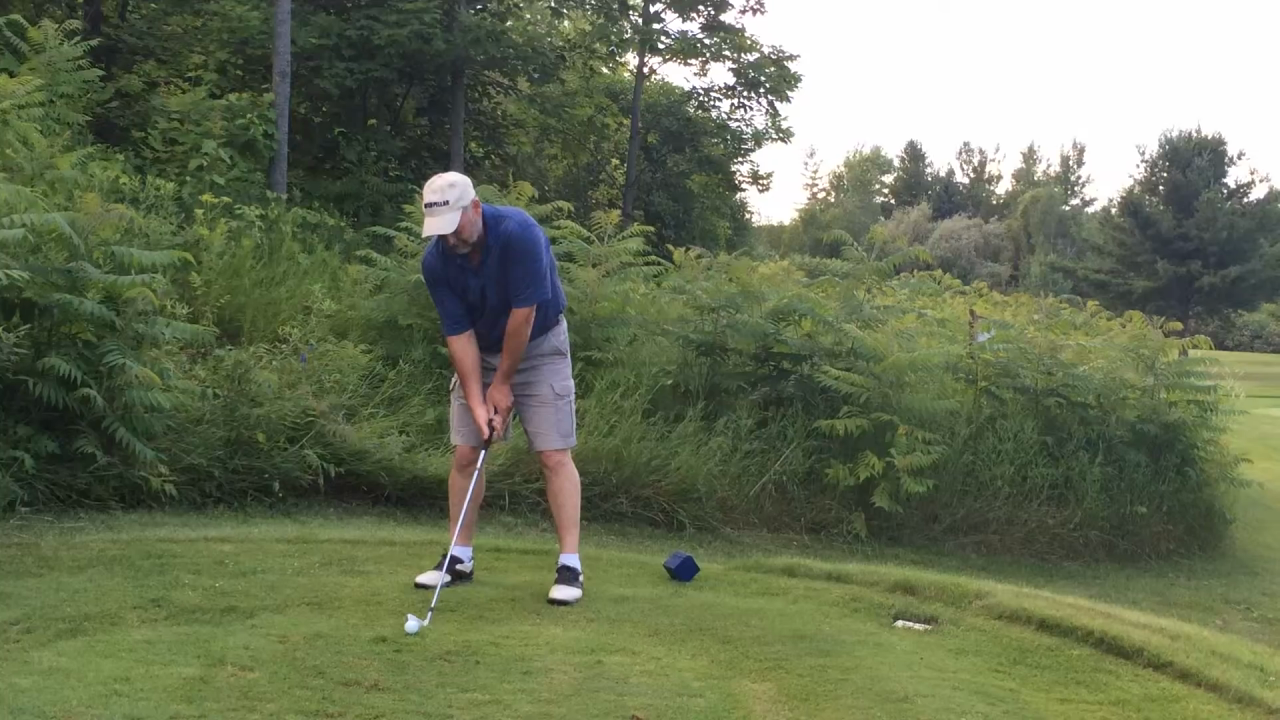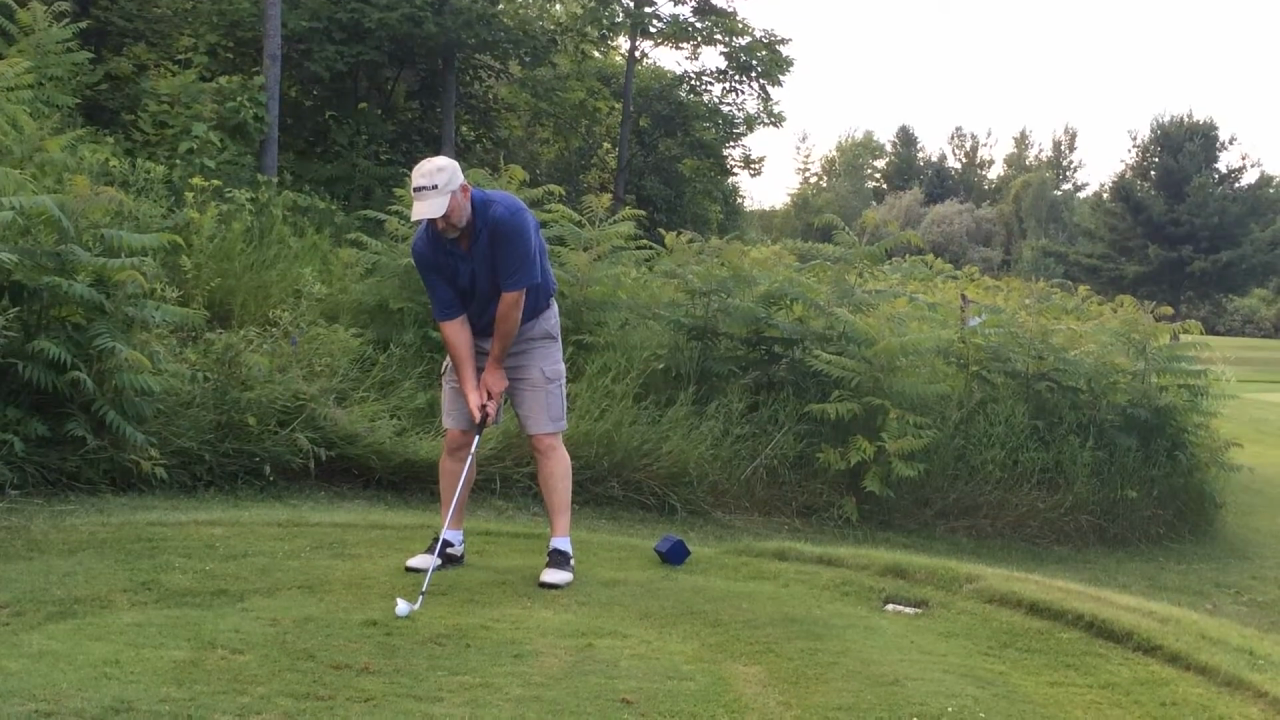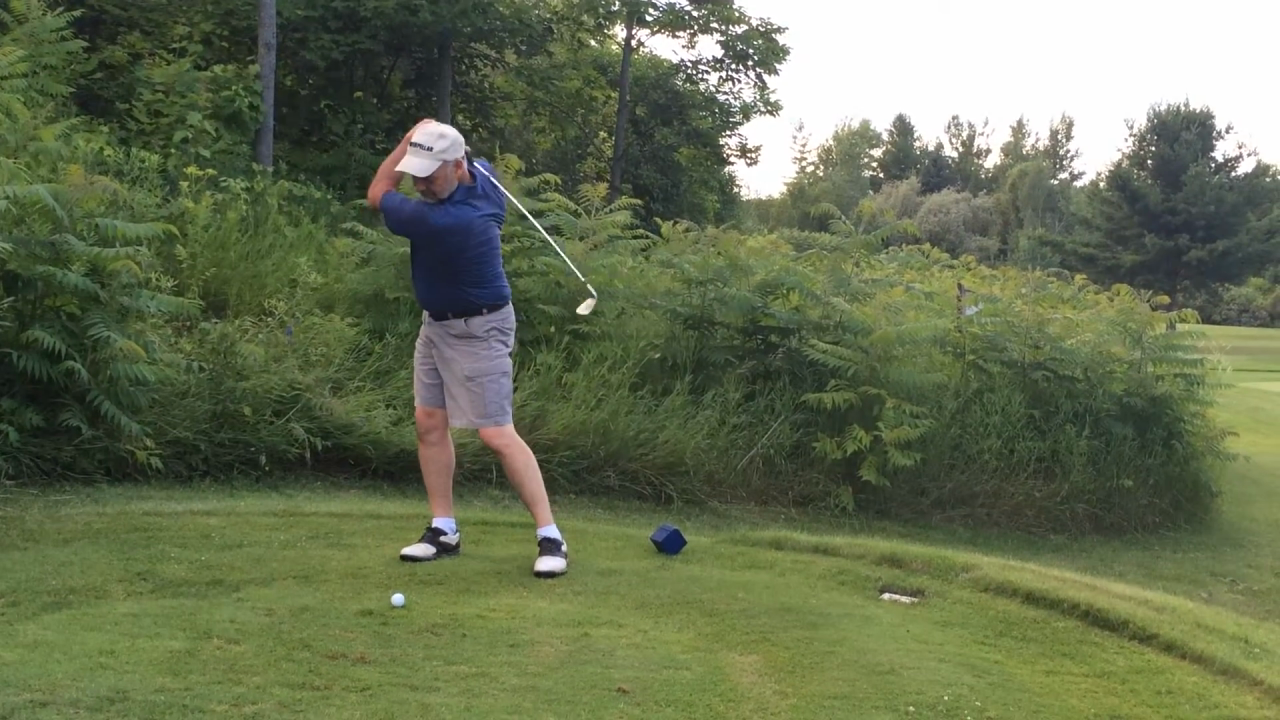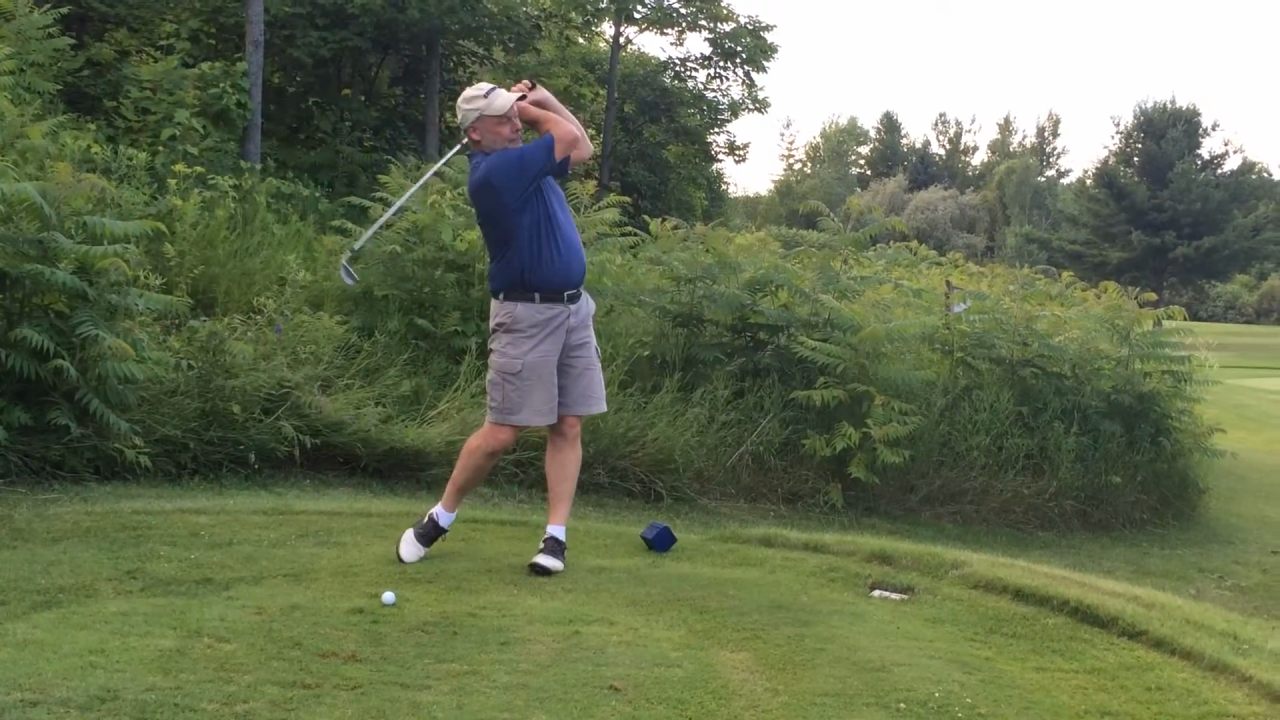
dt=1s
person 1, frame 1
left shoulder: (519, 232)
right shoulder: (435, 260)
left elbow: (524, 313)
right elbow: (459, 333)
left wrist: (503, 383)
right wrist: (477, 402)
left hip: (538, 348)
right hip: (479, 353)
left knee: (554, 455)
right knee: (465, 454)
left ankle: (569, 565)
right ankle: (460, 557)
person 1, frame 2
left shoulder: (508, 217)
right shoulder: (425, 246)
left elbow: (513, 298)
right elbow: (451, 318)
left wrist: (496, 367)
right wrist: (469, 386)
left hip: (531, 332)
right hip: (471, 337)
left knee: (546, 439)
right knee: (457, 439)
left ankle: (561, 549)
right ankle: (450, 541)
person 1, frame 3
left shoulder: (439, 223)
right shoulder: (481, 173)
left elbow: (378, 195)
left wrist: (406, 143)
left hip: (477, 330)
right hip: (439, 323)
left knee: (496, 434)
right knee: (429, 424)
left ankle: (550, 537)
right ankle: (444, 529)
person 1, frame 4
left shoulder: (517, 158)
right shoulder: (495, 172)
left elbow: (581, 148)
right elbow: (567, 137)
left wrist: (541, 99)
right wrist: (529, 110)
left hip: (574, 308)
right hip: (526, 315)
left knee: (568, 426)
right knee: (501, 433)
left ankle: (556, 536)
right ankle: (438, 518)
